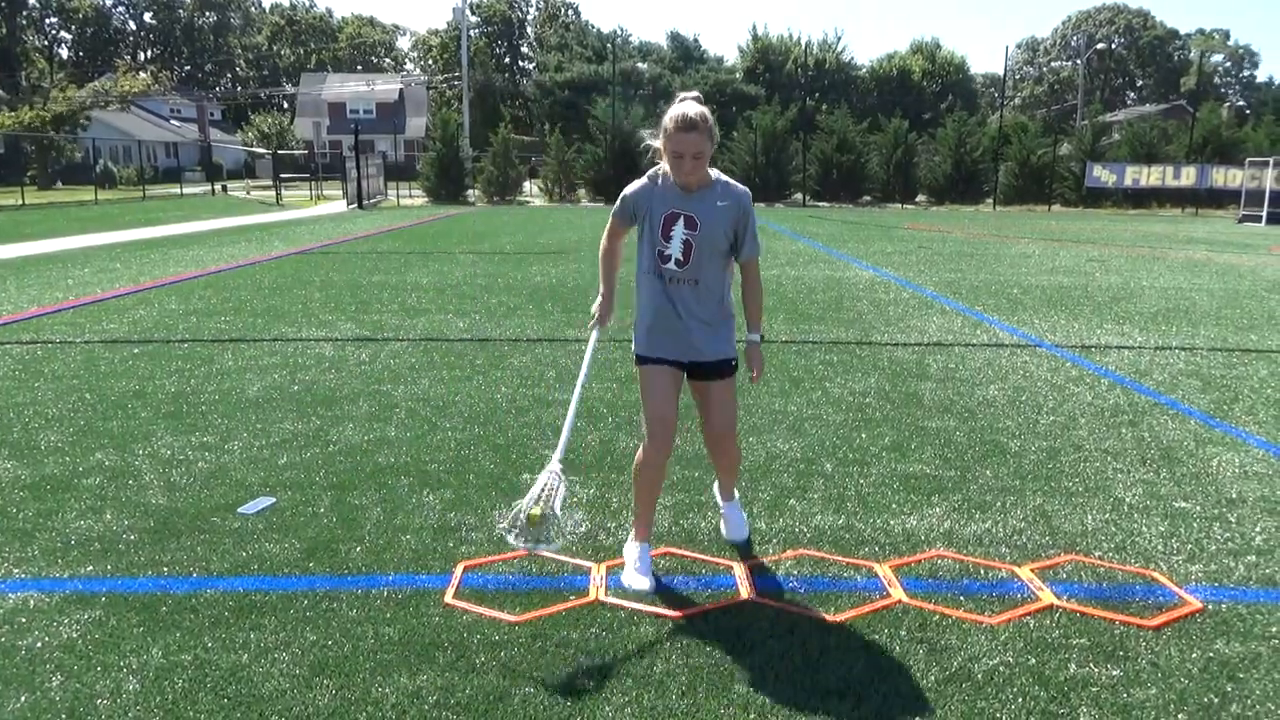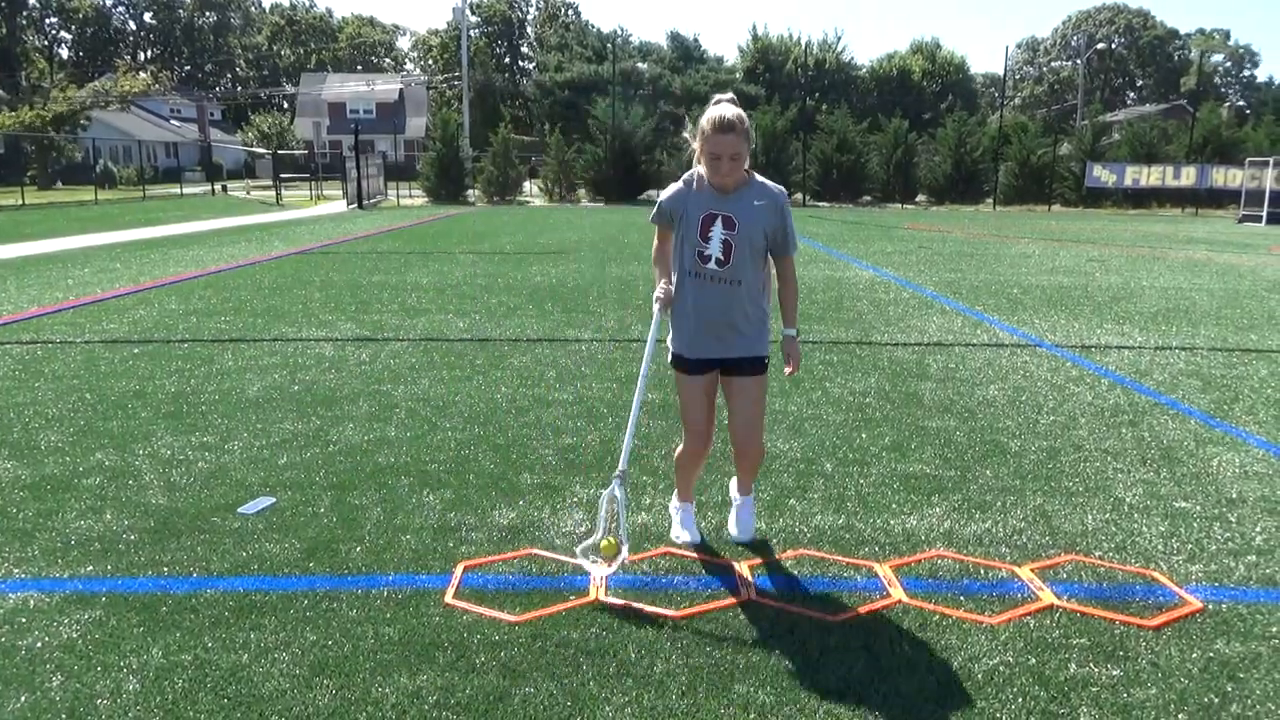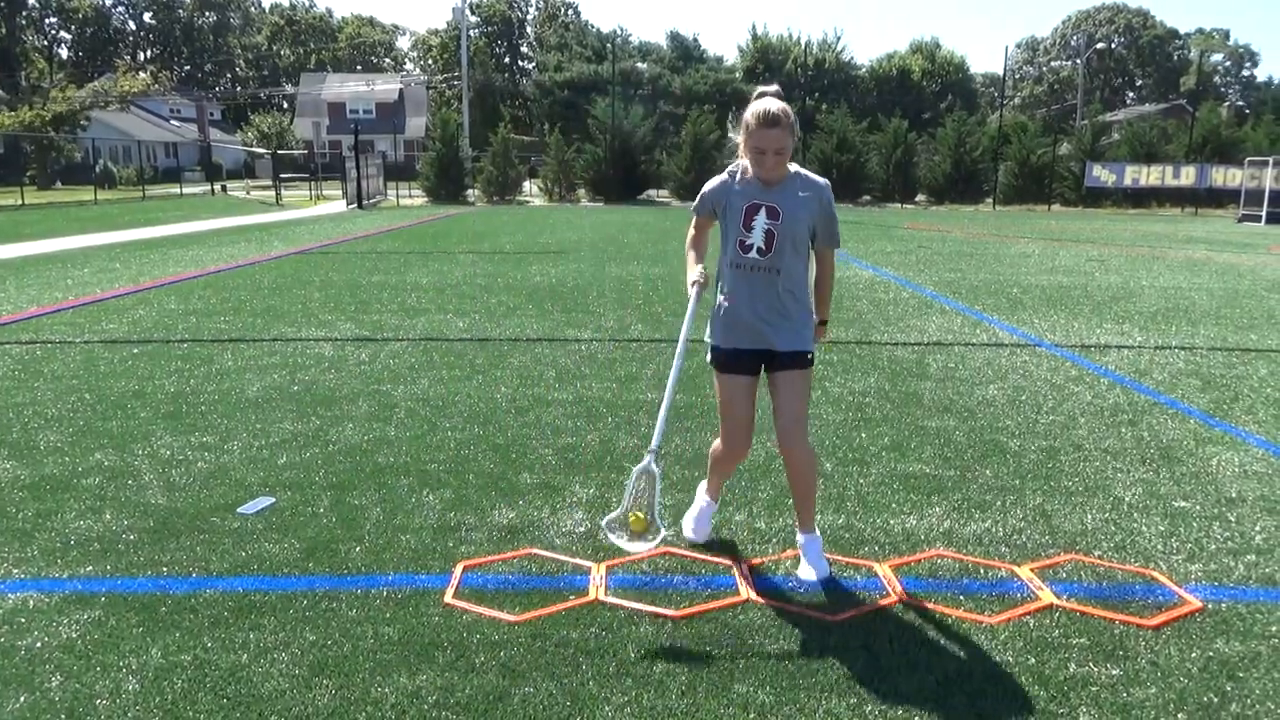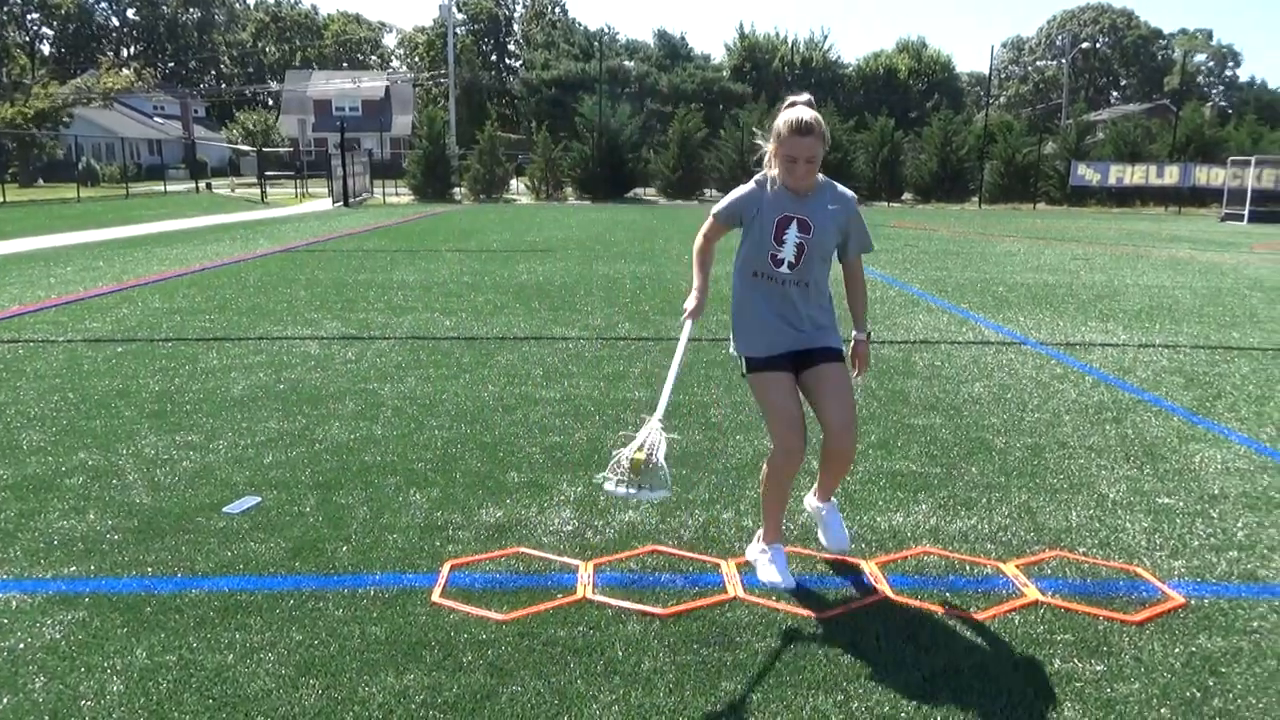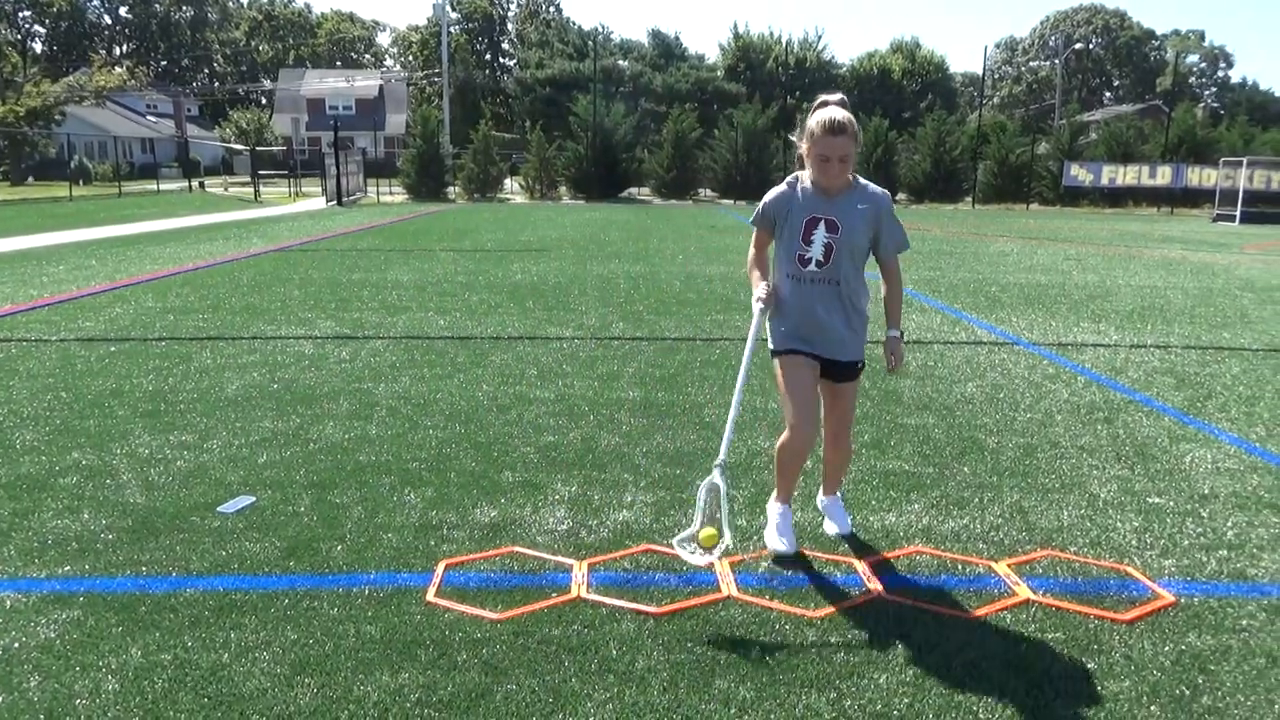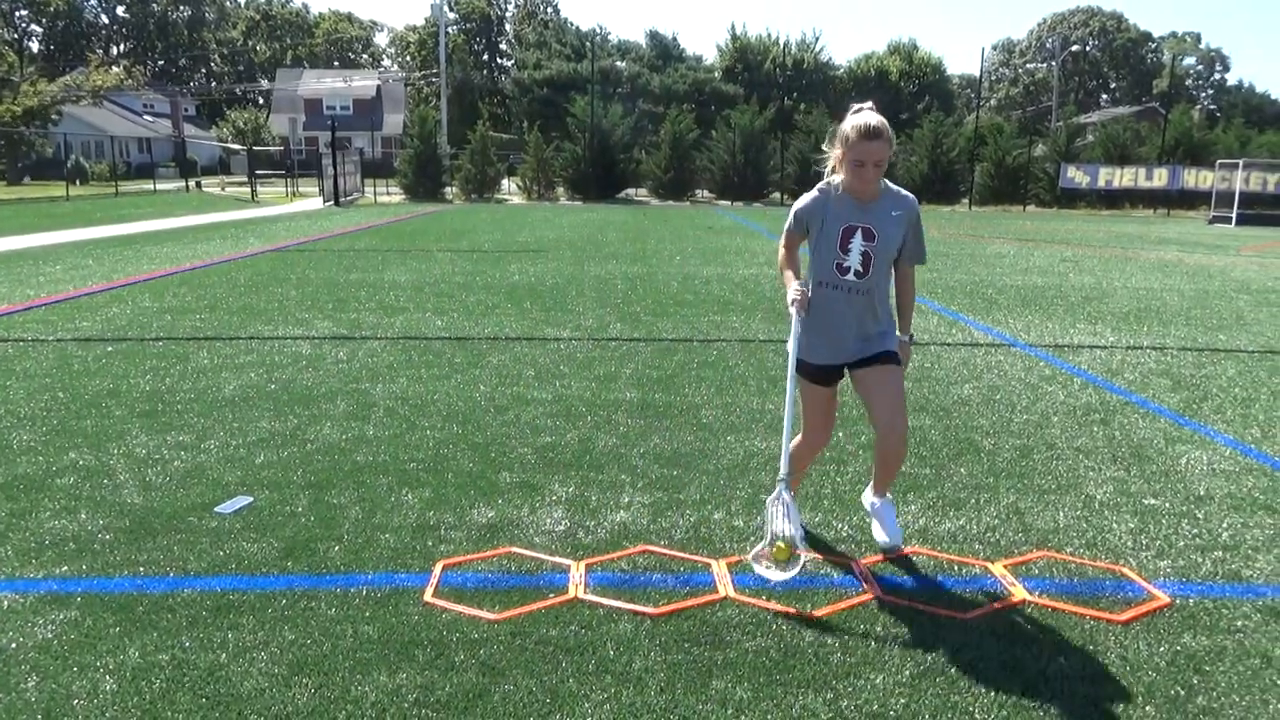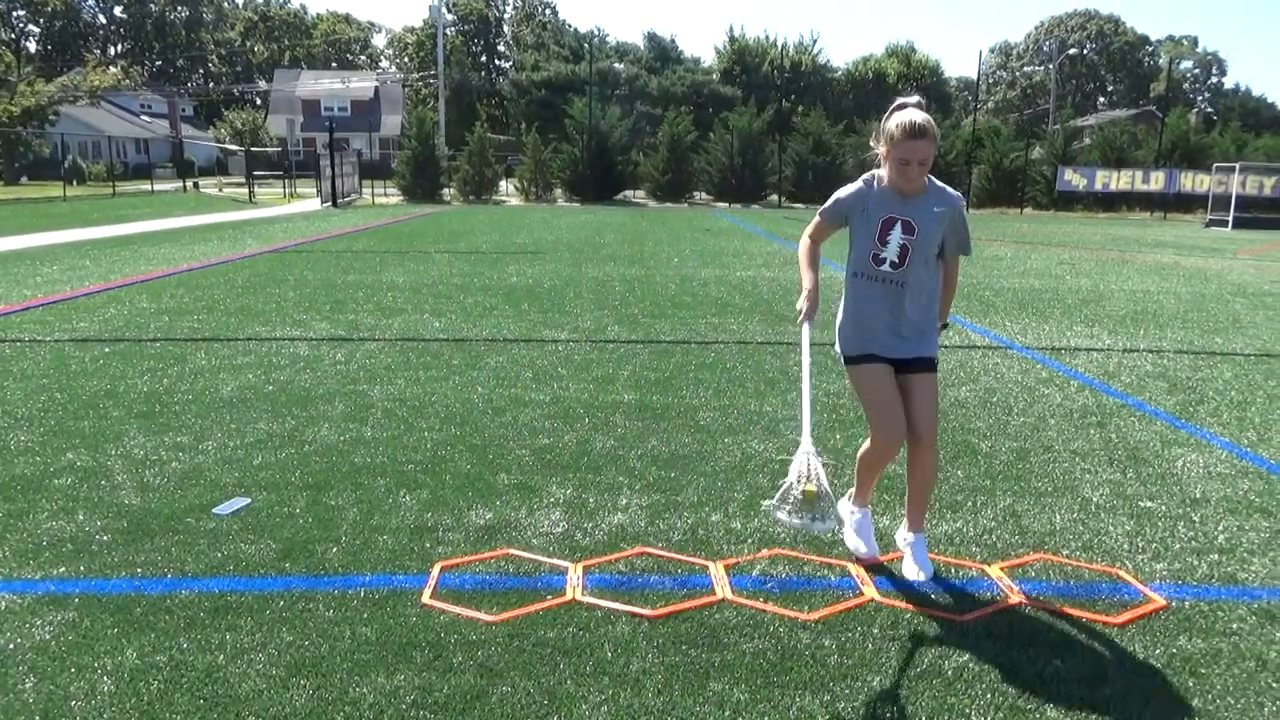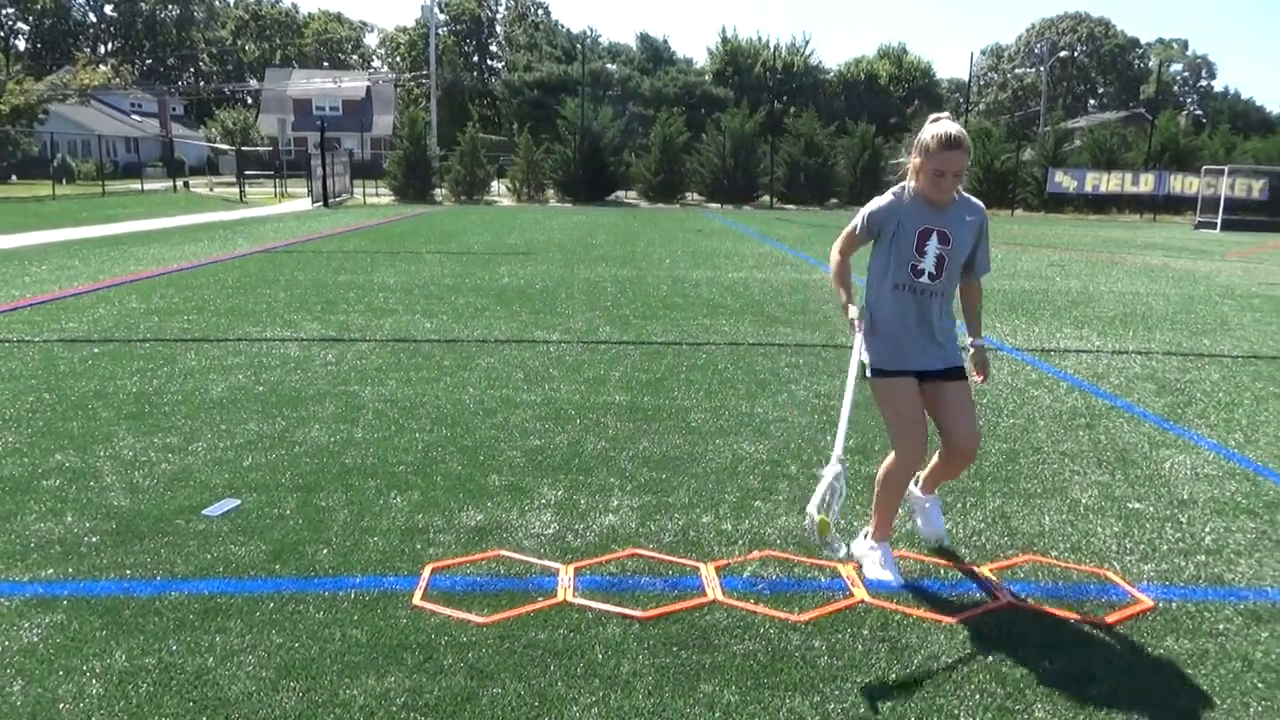
dt=0.2s
person 1, frame 1
left shoulder: (735, 199)
right shoulder: (641, 194)
left elbow: (749, 271)
right elbow: (612, 239)
left wrist: (754, 337)
right wrist: (606, 294)
left hip: (713, 338)
right hip: (657, 338)
left knee: (723, 442)
right knee: (658, 441)
left ankle: (727, 495)
right ankle: (639, 542)
person 1, frame 2
left shoulder: (771, 199)
right shoulder: (678, 196)
left elbow: (785, 270)
right elbow: (661, 244)
left wrist: (790, 333)
right wrist: (663, 282)
left hip: (748, 339)
right hip: (692, 336)
left knee: (748, 441)
right knee: (696, 441)
left ankle: (744, 492)
right ankle: (683, 502)
person 1, frame 3
left shoulder: (815, 192)
right shoulder: (721, 188)
left elbow: (825, 261)
right elbow: (696, 233)
left wrist: (821, 319)
right wrist: (695, 269)
left hip: (791, 334)
right hip: (733, 331)
left knee: (794, 441)
right knee: (736, 440)
left ankle: (808, 535)
right ankle: (709, 496)
person 1, frame 4
left shoulder: (842, 203)
right shoulder: (749, 197)
left elbow: (853, 270)
right elbow: (706, 238)
left wrist: (861, 333)
right wrist: (698, 292)
left hip: (817, 335)
right hip: (761, 338)
left knee: (843, 437)
right knee: (789, 445)
left ankle: (823, 499)
right ankle: (767, 544)
person 1, frame 5
left shoulder: (874, 201)
right shoulder: (782, 199)
left elbow: (891, 269)
right elbow: (758, 248)
left wrist: (894, 332)
right wrist: (760, 285)
left hip: (845, 337)
right hip: (792, 332)
left knee: (839, 438)
right knee: (801, 428)
left ankle: (830, 495)
right ankle: (781, 504)
person 1, frame 6
left shoulder: (904, 207)
right shoulder: (814, 205)
left elbow: (904, 273)
right elbow: (788, 249)
left wrist: (905, 334)
right wrist: (793, 285)
left hip: (874, 338)
right hip: (818, 341)
left knee: (894, 436)
right knee: (815, 438)
left ankle: (879, 496)
right ankle: (786, 493)
person 1, frame 7
left shoulder: (948, 203)
right shoulder: (855, 197)
right elbow: (810, 238)
left wrist: (938, 323)
right wrist: (808, 290)
left hip: (914, 338)
right hip: (862, 335)
left knee: (925, 441)
right knee: (887, 438)
left ankle: (913, 532)
right ankle: (857, 504)
person 1, frame 8
left shoulder: (973, 215)
right shoulder: (887, 209)
left elbow: (970, 282)
right elbow: (840, 253)
left wrist: (977, 343)
right wrist: (850, 303)
left hip: (939, 348)
right hip: (888, 347)
left knee: (964, 445)
right knee: (910, 450)
left ankle: (924, 489)
right ankle: (873, 540)
